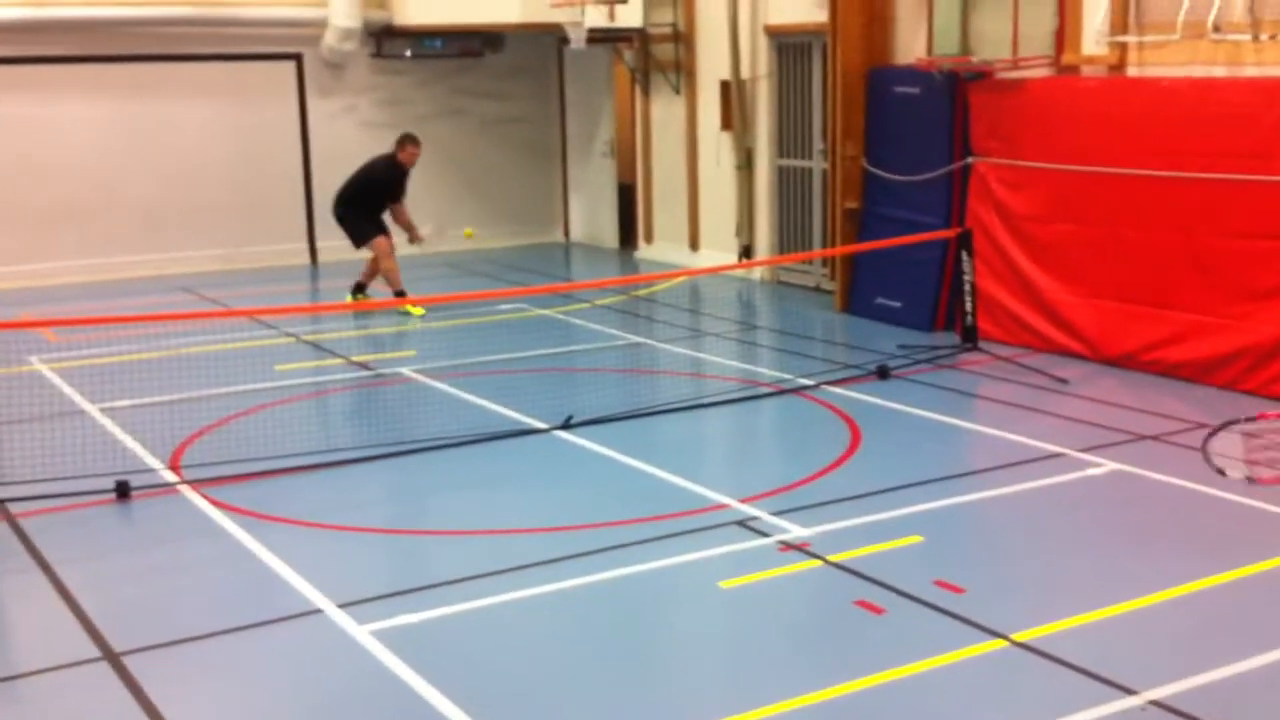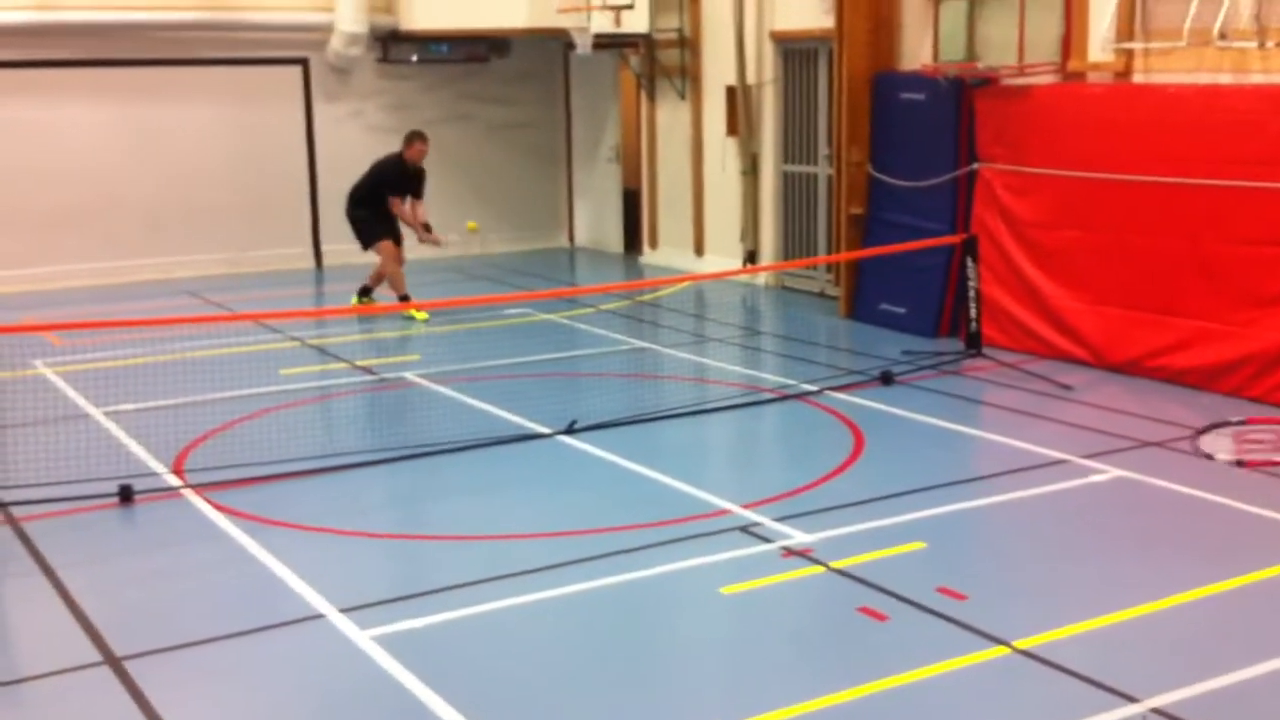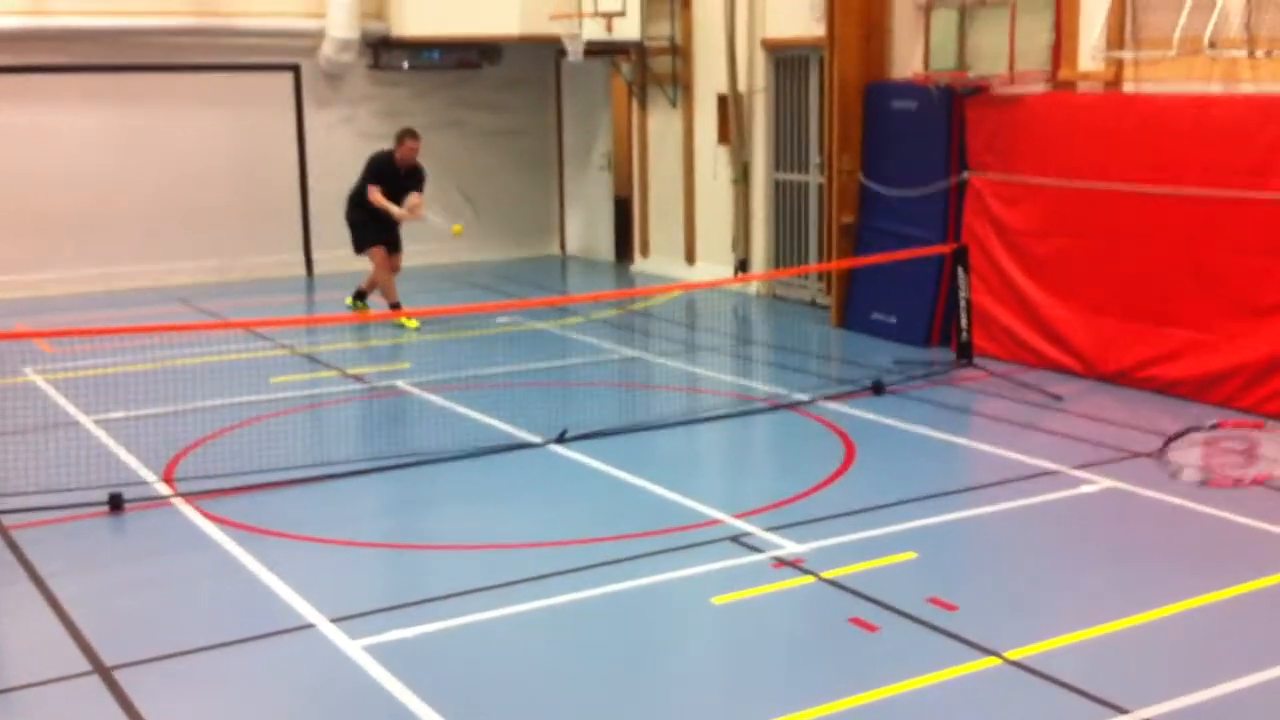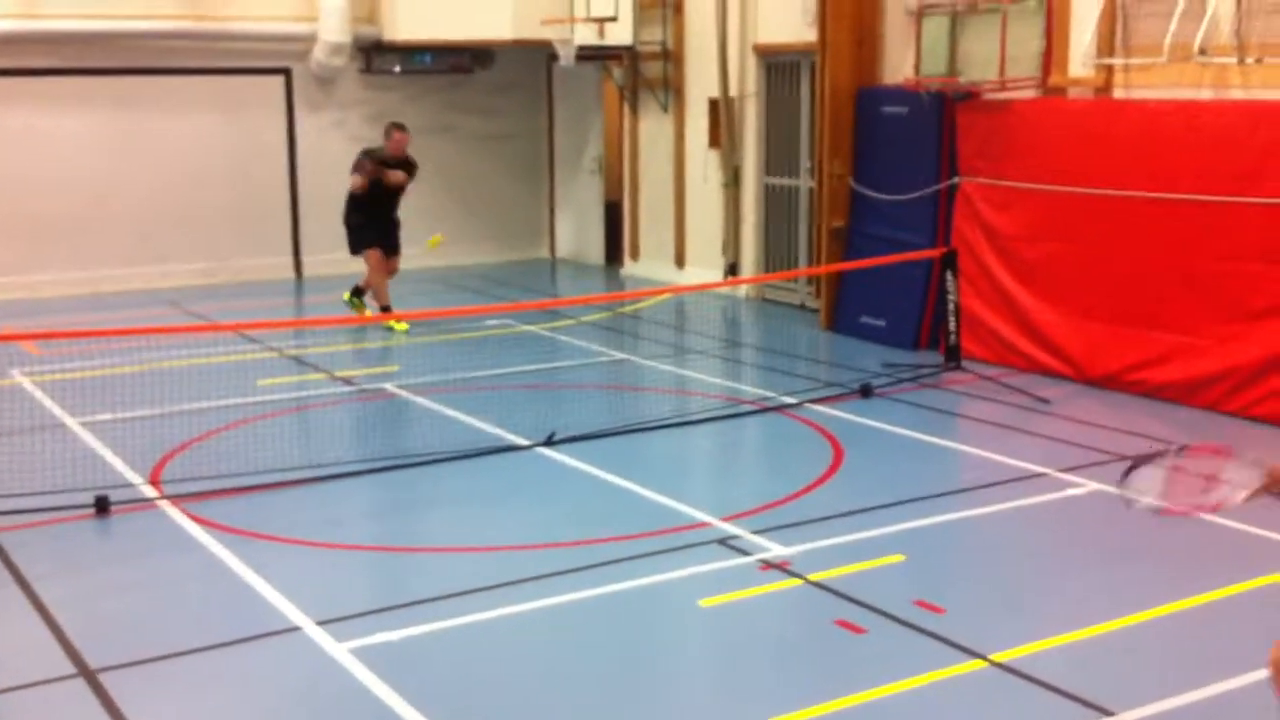
dt=0.1s
person 1, frame 1
left shoulder: (396, 167)
right shoulder: (387, 172)
left elbow: (397, 205)
right elbow: (397, 212)
left wrist: (410, 229)
right wrist: (413, 233)
left hip: (365, 209)
right hip: (349, 210)
left knee: (385, 251)
right knee: (384, 250)
left ankle: (357, 292)
right ankle: (402, 300)
person 1, frame 2
left shoulder: (418, 172)
right shoulder: (390, 167)
left elbow: (417, 204)
right elbow: (396, 208)
left wrist: (427, 229)
right wrist: (419, 232)
left hip: (384, 213)
right hip: (362, 210)
left knee: (396, 259)
right knee: (389, 254)
left ankle: (363, 295)
right ankle: (405, 304)
person 1, frame 3
left shoulder: (417, 171)
right shoulder: (378, 161)
left elbow: (415, 197)
right elbow: (373, 195)
left wrist: (412, 206)
right wrist: (394, 209)
left hip: (385, 218)
right hip: (362, 214)
left knee: (393, 265)
right knee: (380, 260)
left ankle: (358, 298)
right ankle: (397, 312)
person 1, frame 4
left shoulder: (409, 165)
right shoulder: (368, 156)
left elbow: (398, 179)
right elbow: (356, 187)
left wrist: (380, 172)
right wrist: (363, 177)
left hip: (385, 218)
right hip: (360, 216)
left knee: (391, 267)
right knee: (375, 262)
left ankle: (355, 294)
right ankle: (387, 314)
